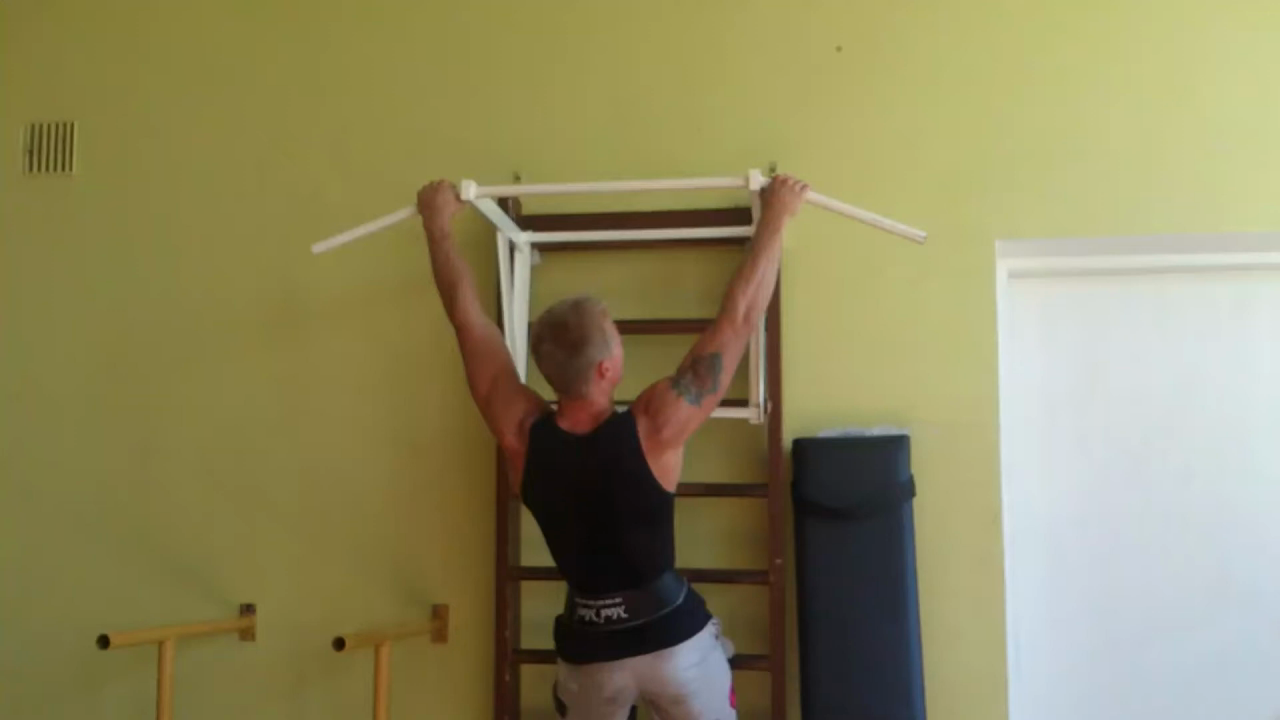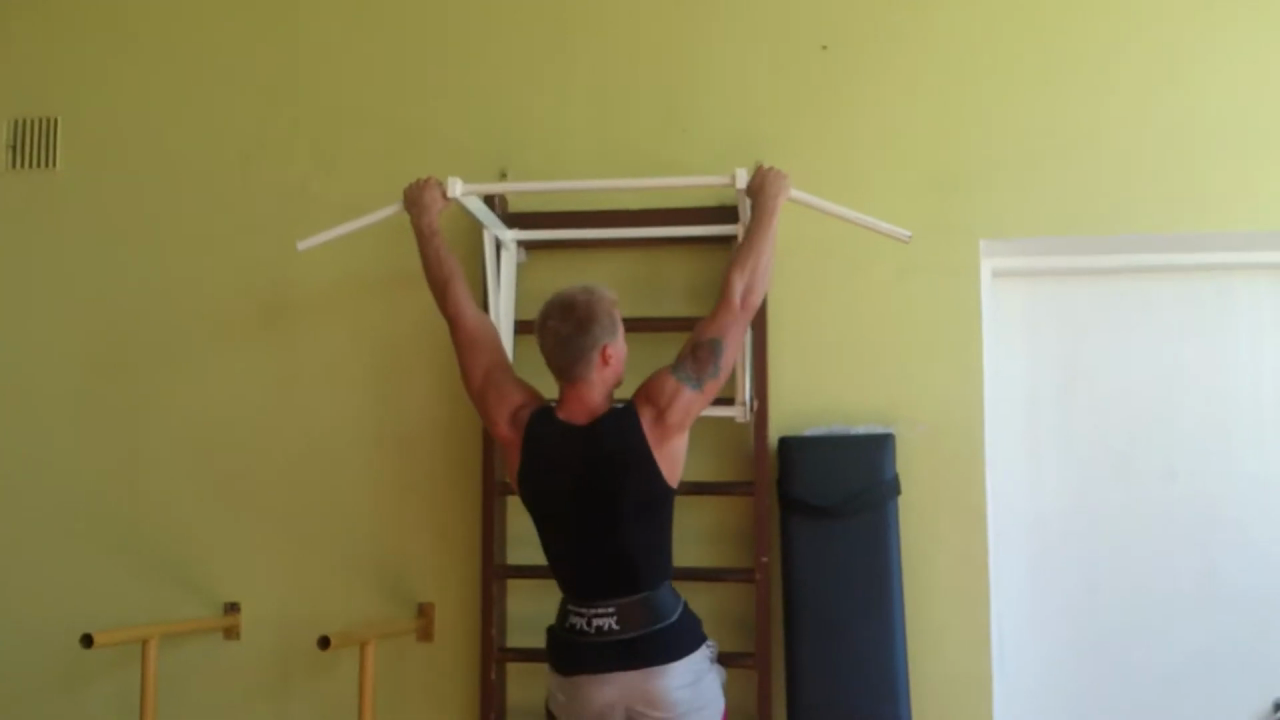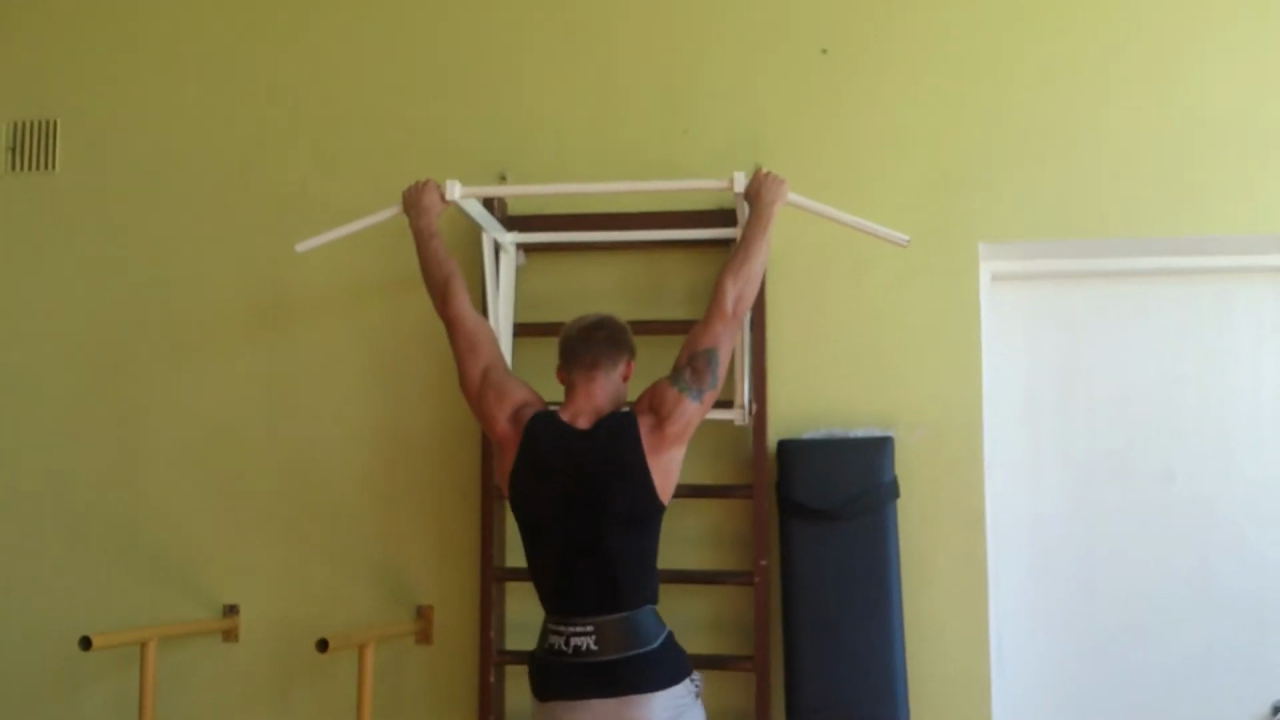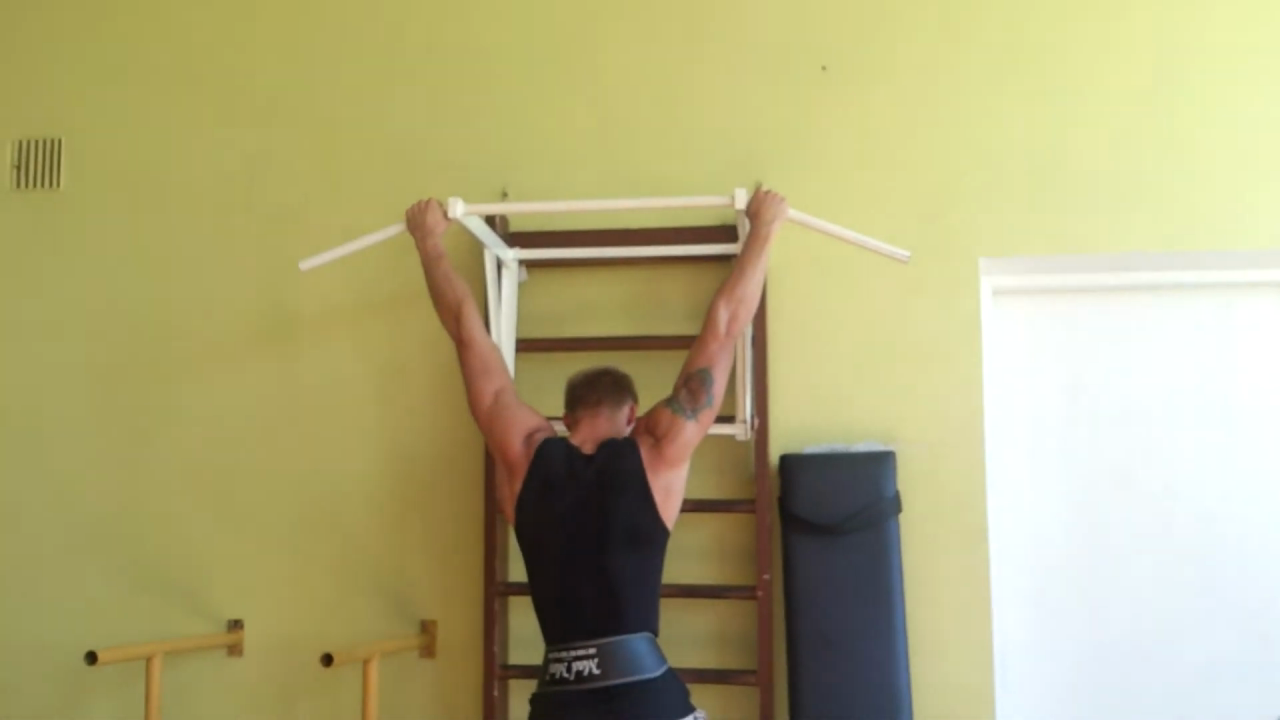
dt=0.7s
person 1, frame 1
left shoulder: (521, 436)
right shoulder: (652, 431)
left elbow: (469, 317)
right elbow: (738, 317)
left wrist: (437, 224)
right wrist: (774, 217)
left hip: (587, 647)
right hip: (673, 638)
person 1, frame 2
left shoulder: (518, 429)
right shoulder: (658, 420)
left elbow: (462, 313)
right elbow: (739, 301)
left wrist: (426, 221)
right wrist: (767, 204)
left hip: (579, 658)
right hip: (667, 653)
person 1, frame 3
left shoulder: (516, 430)
right shoulder: (656, 431)
left elbow: (457, 309)
right elbow: (728, 308)
left wrist: (424, 222)
right wrist: (764, 209)
person 1, frame 4
left shoulder: (524, 456)
right shoulder: (657, 455)
left elbow: (469, 332)
right elbow: (722, 329)
left wrist: (429, 240)
right wrist: (763, 228)
